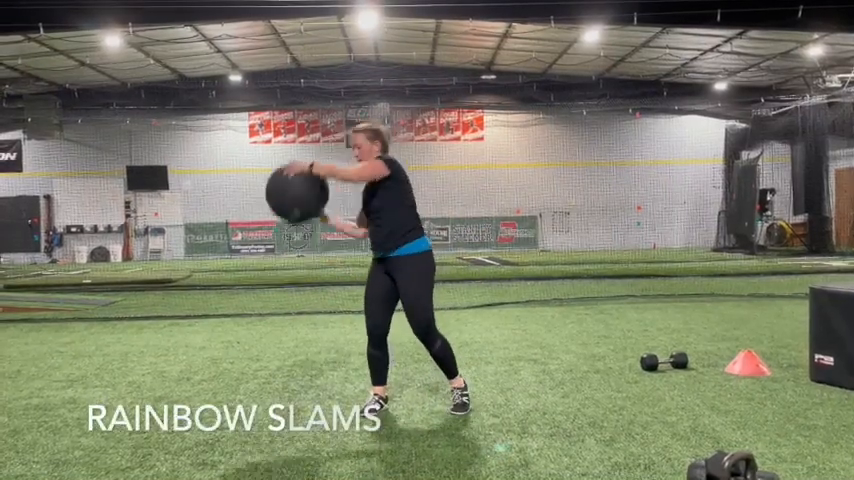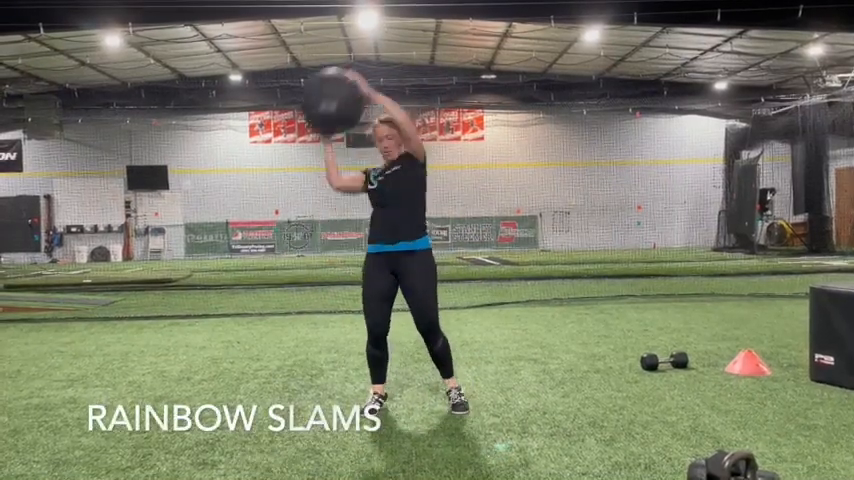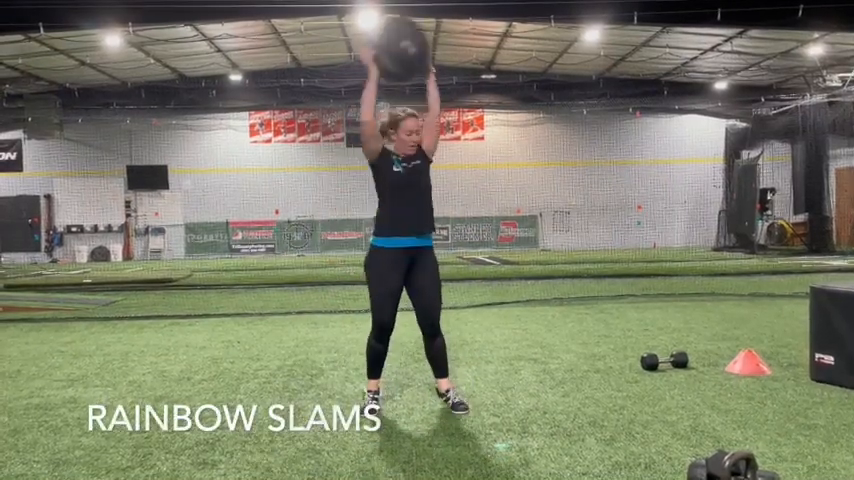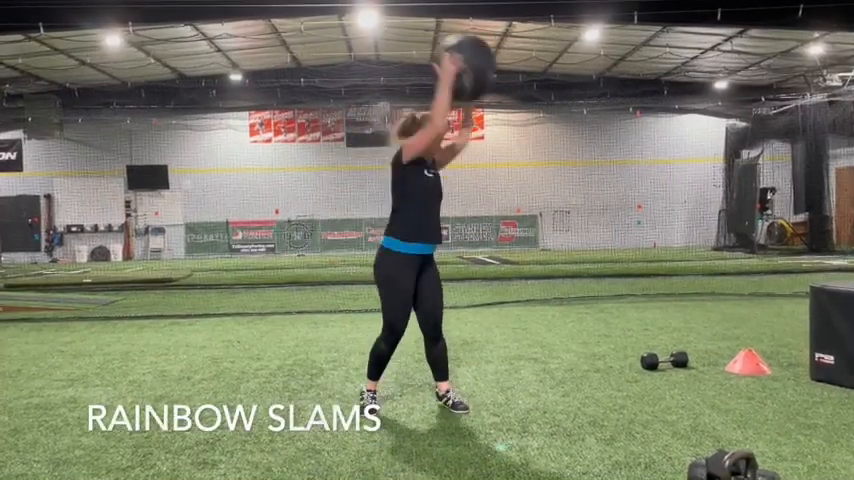
dt=0.2s
person 1, frame 1
left shoulder: (391, 169)
right shoulder: (369, 190)
left elbow: (351, 173)
right elbow: (362, 230)
left wrist: (310, 167)
right wrist: (322, 214)
left hip: (413, 259)
right hip: (382, 264)
left knee: (424, 329)
right knee: (375, 332)
left ankle: (459, 385)
right ankle: (379, 394)
person 1, frame 2
left shoulder: (414, 163)
right shoulder: (371, 176)
left elbow: (404, 121)
right elbow: (337, 183)
left wrist: (366, 89)
right wrist: (328, 145)
left hip: (416, 257)
right hip: (378, 260)
left knee: (429, 327)
right knee: (376, 330)
left ankle: (453, 388)
right ankle: (378, 393)
person 1, frame 3
left shoulder: (421, 158)
right shoulder: (381, 159)
left elbow: (433, 113)
right elbow: (366, 122)
left wrist: (428, 73)
right wrist: (373, 74)
left hip: (422, 254)
right hip: (386, 254)
left knee: (431, 325)
right knee: (382, 327)
left ankle: (445, 388)
right ankle: (372, 390)
person 1, frame 4
left shoulder: (430, 163)
right shoulder: (405, 160)
left elbow: (462, 139)
right elbow: (436, 125)
right wrist: (446, 77)
left hip: (424, 260)
right hip: (396, 259)
left knee: (434, 328)
right knee: (394, 329)
left ankle: (444, 389)
right ankle: (369, 390)
